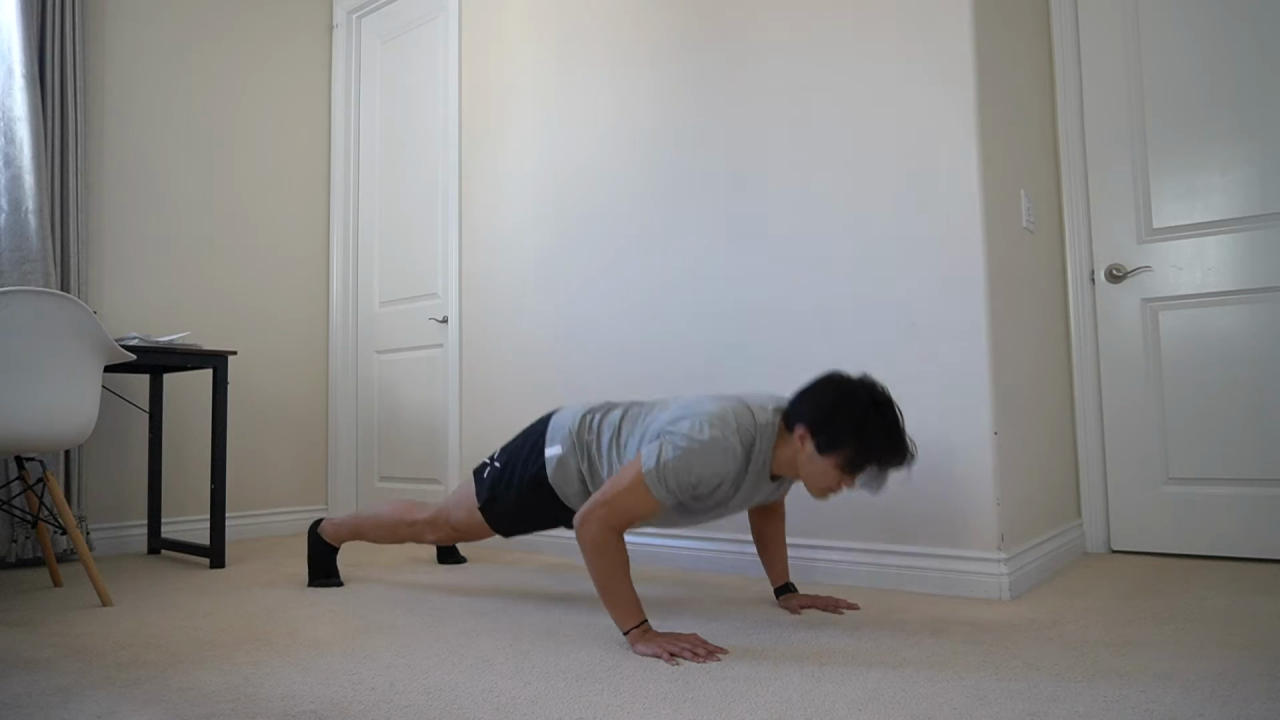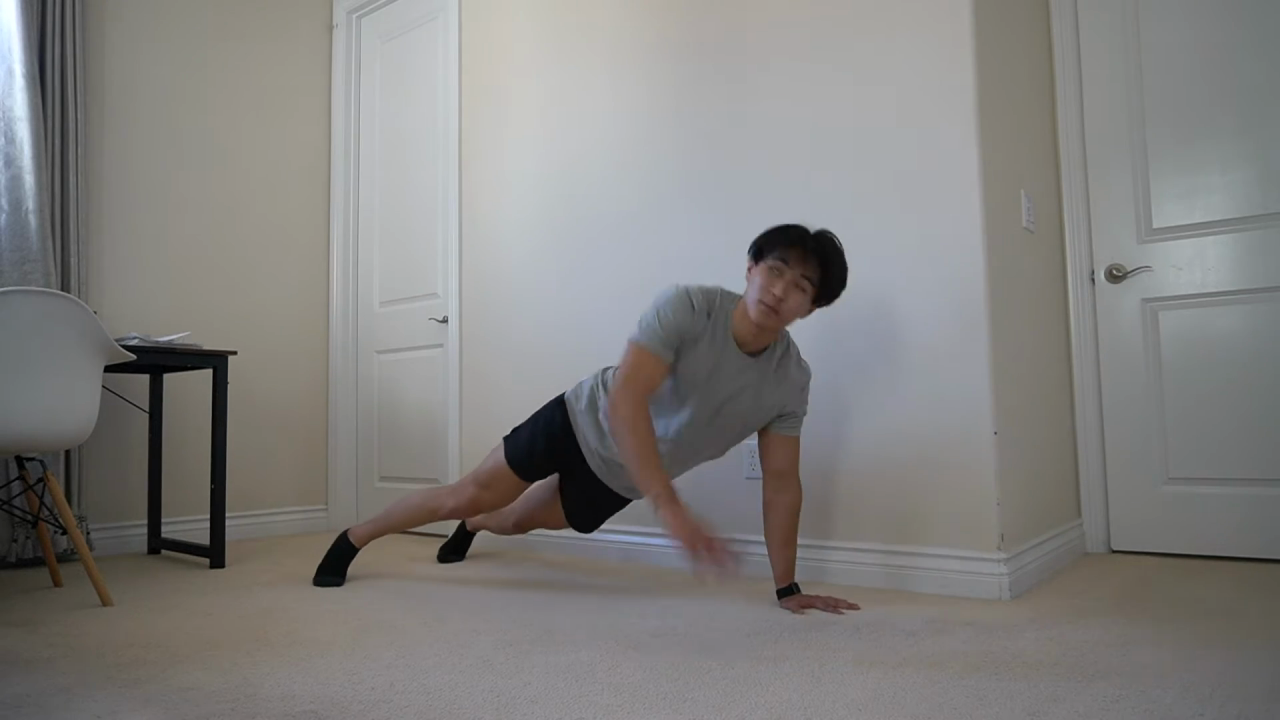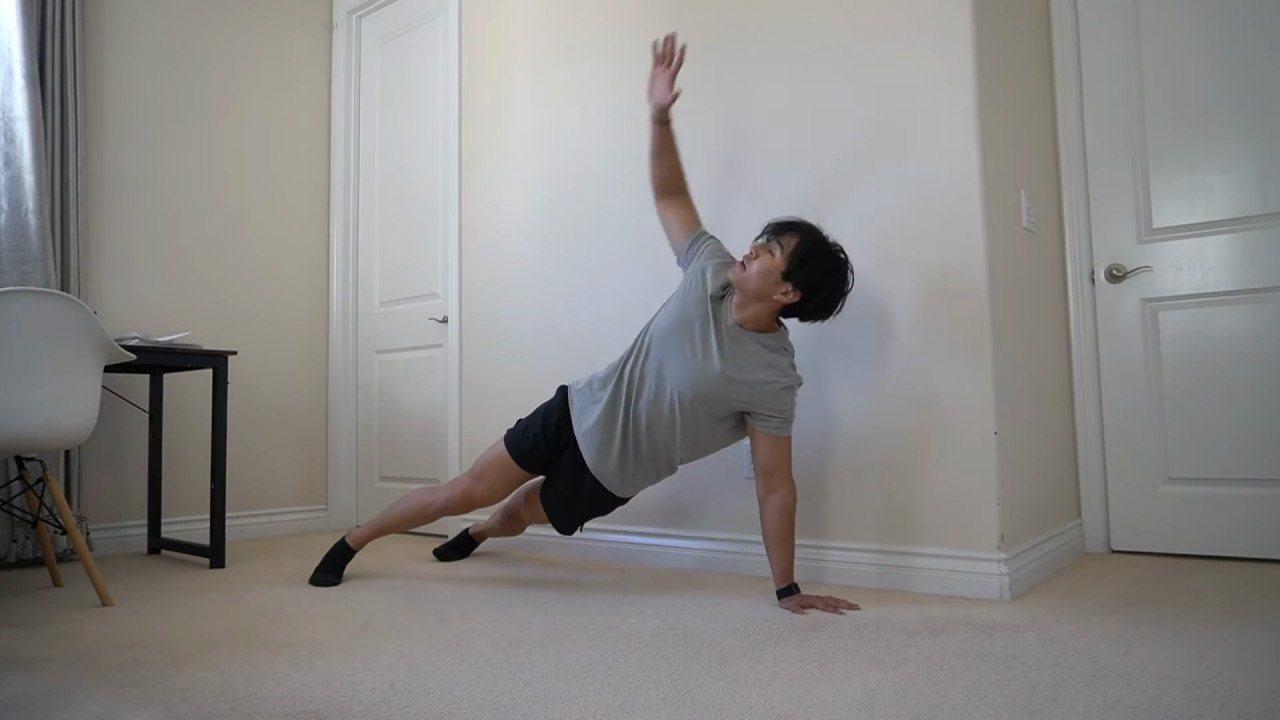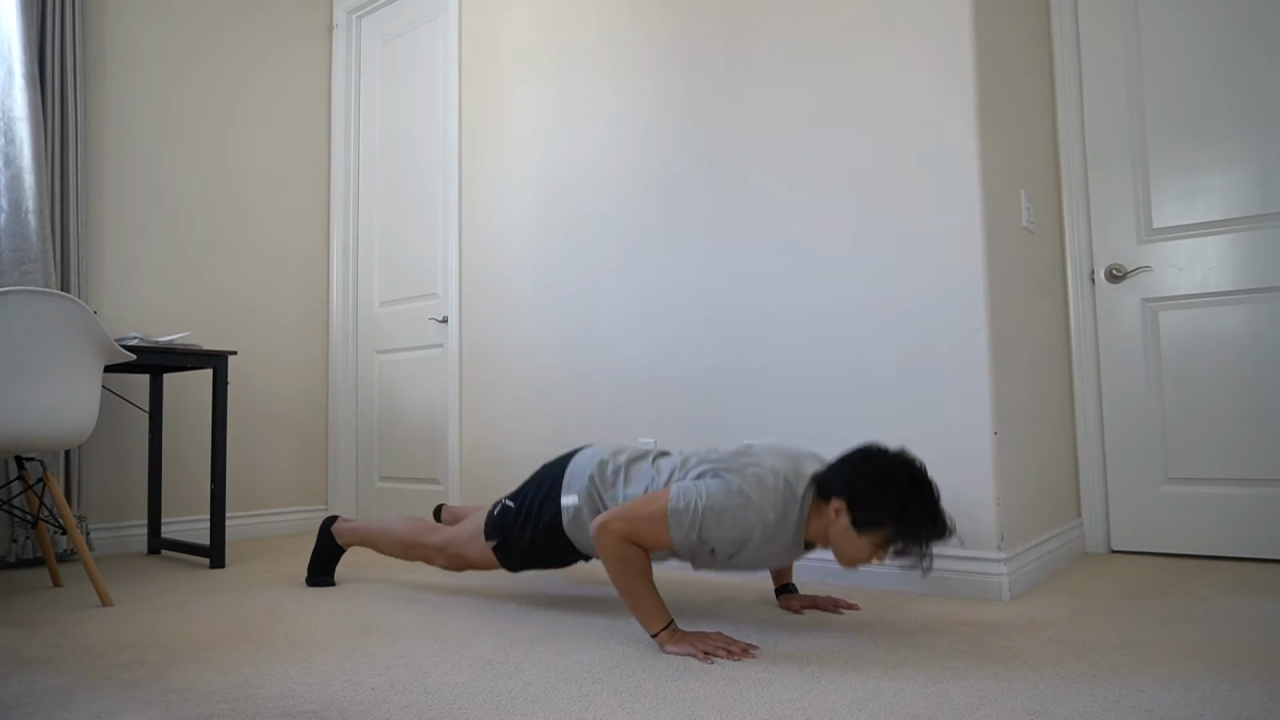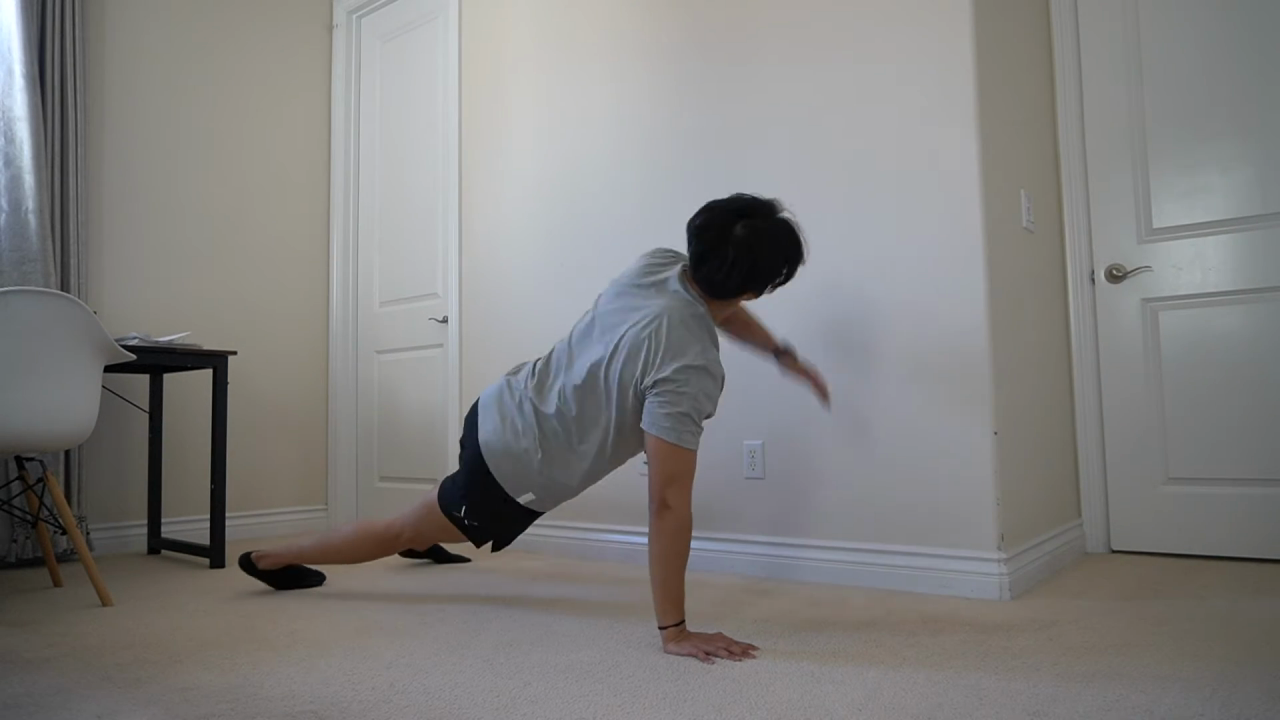
dt=1s
person 1, frame 1
left shoulder: (790, 440)
right shoulder: (717, 445)
left elbow: (761, 494)
right elbow: (594, 523)
left wrist: (784, 588)
right wrist: (638, 630)
left hip: (597, 453)
right hip: (562, 453)
right knee: (441, 522)
left ankle: (448, 535)
right ankle: (328, 532)
person 1, frame 2
left shoulder: (790, 379)
right shoulder: (688, 306)
left elbow: (783, 482)
right elbow: (625, 406)
left wrist: (787, 588)
right wrist: (673, 514)
left hip: (621, 477)
right hip: (583, 418)
left knee: (525, 518)
right knee: (468, 497)
left ankle: (474, 530)
right ankle: (353, 537)
person 1, frame 3
left shoulder: (773, 374)
right shoulder: (713, 267)
left elbow: (776, 479)
right elbow: (666, 194)
left wrist: (787, 584)
right wrist: (661, 113)
left hip: (609, 476)
right hip: (572, 413)
left knee: (516, 515)
right knee: (460, 491)
left ankle: (472, 533)
right ankle: (348, 542)
person 1, frame 4
left shoulder: (820, 479)
right shoulder: (752, 514)
right elbow: (611, 531)
left wrist: (787, 588)
right wrist: (666, 631)
left hip: (610, 482)
right hip: (579, 497)
right knee: (446, 550)
left ankle: (455, 510)
right ankle: (341, 530)
person 1, frame 5
left shoulder: (659, 263)
right shoulder: (691, 367)
left elbow: (712, 307)
right elbow: (669, 501)
left wrist: (782, 352)
right wrist: (673, 630)
left hip: (499, 409)
right hip: (516, 469)
right knee: (408, 528)
left ankle: (422, 542)
right ankle: (271, 559)
